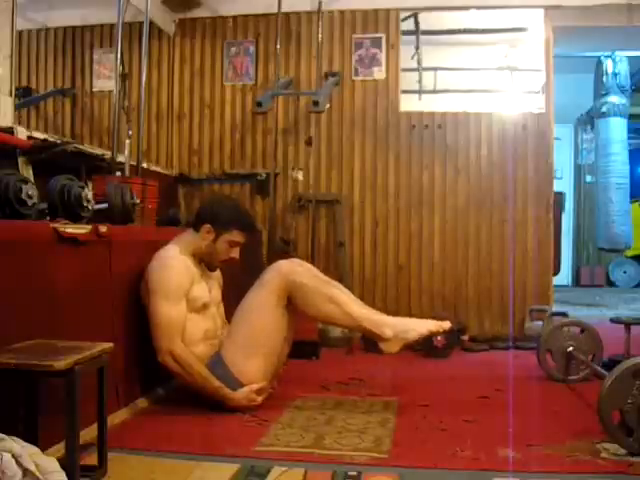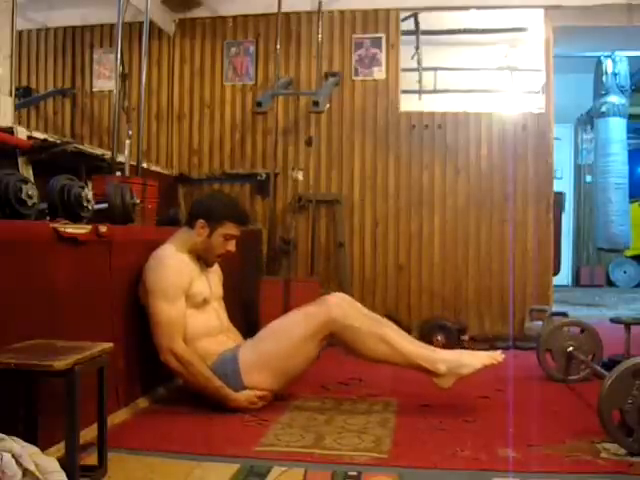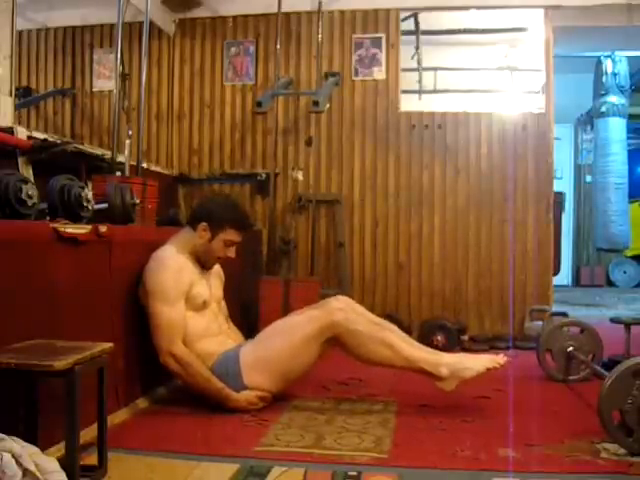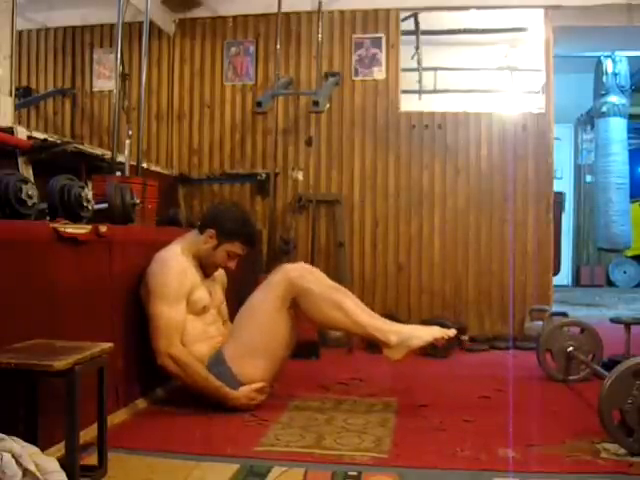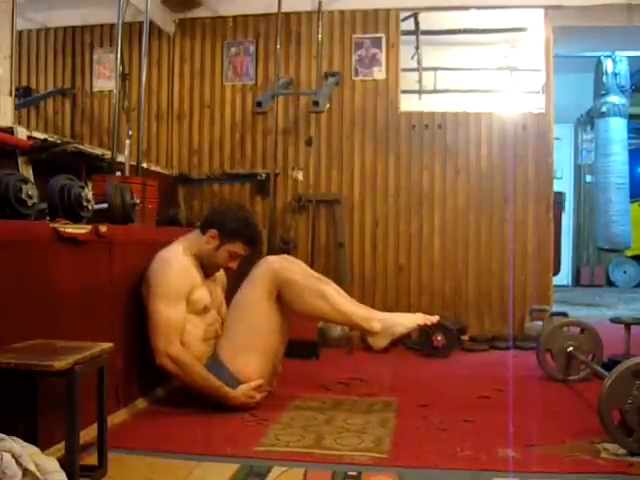
dt=0.7s
person 1, frame 1
left shoulder: (207, 265)
right shoulder: (170, 266)
right elbow: (168, 351)
left wrist: (265, 364)
right wrist: (227, 396)
left hip: (232, 368)
right hip: (224, 378)
left knee: (291, 276)
right knee: (285, 273)
left ankle: (383, 329)
right ankle: (387, 329)
person 1, frame 2
left shoulder: (207, 265)
right shoulder: (167, 265)
right elbow: (171, 351)
left wrist: (257, 358)
right wrist: (228, 397)
left hip: (236, 362)
right hip: (225, 374)
left knee: (335, 305)
right knee: (332, 311)
left ankle: (437, 360)
right ankle: (439, 363)
person 1, frame 3
left shoulder: (209, 267)
right shoulder: (167, 267)
right elbow: (170, 352)
left wrist: (257, 357)
right wrist: (229, 397)
left hip: (236, 361)
right hip: (225, 374)
left knee: (339, 306)
right knee: (334, 315)
left ankle: (440, 363)
right ankle: (441, 367)
person 1, frame 4
left shoulder: (211, 269)
right shoulder: (170, 268)
right elbow: (167, 354)
left wrist: (262, 359)
right wrist: (228, 396)
left hip: (231, 366)
right hip: (222, 376)
left knee: (299, 274)
right knee: (291, 277)
left ankle: (389, 334)
right ankle: (391, 336)
person 1, frame 5
left shoulder: (211, 268)
right shoulder: (172, 266)
right elbow: (166, 353)
left wrist: (264, 363)
right wrist: (227, 395)
left hip: (228, 369)
right hip: (220, 378)
left knee: (284, 268)
right knee: (273, 268)
left ankle: (373, 323)
right ankle: (375, 324)
